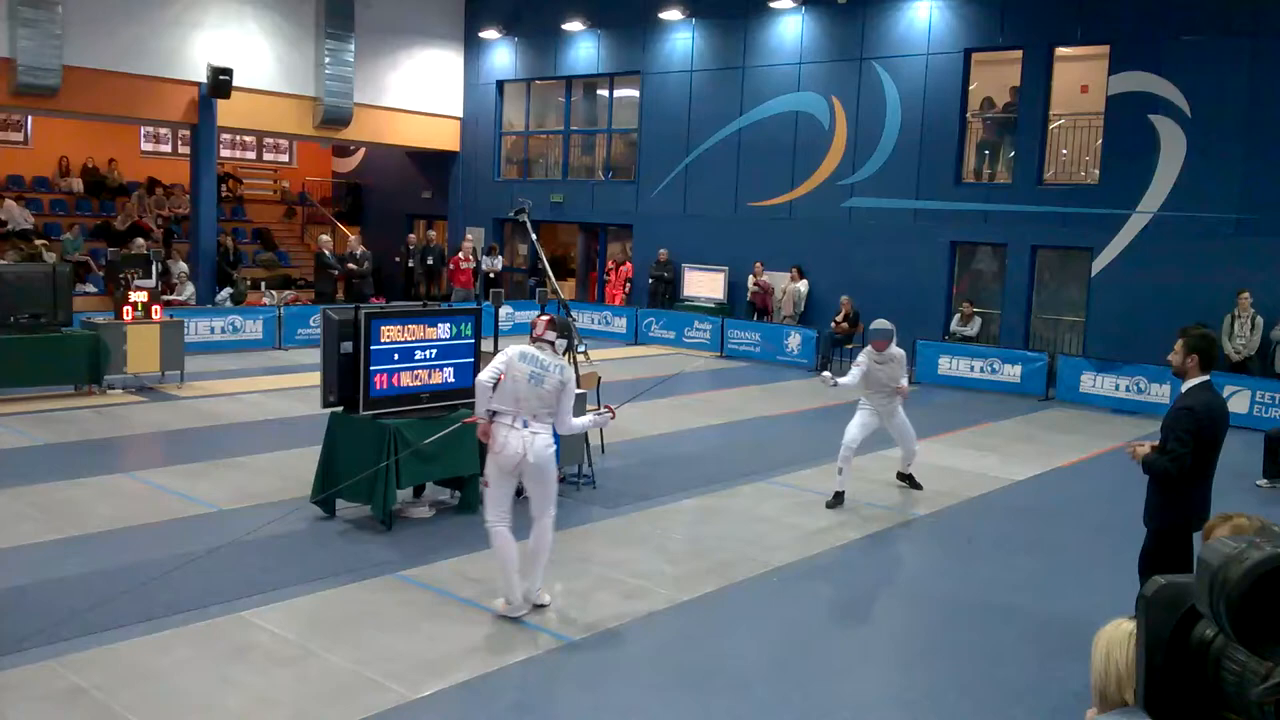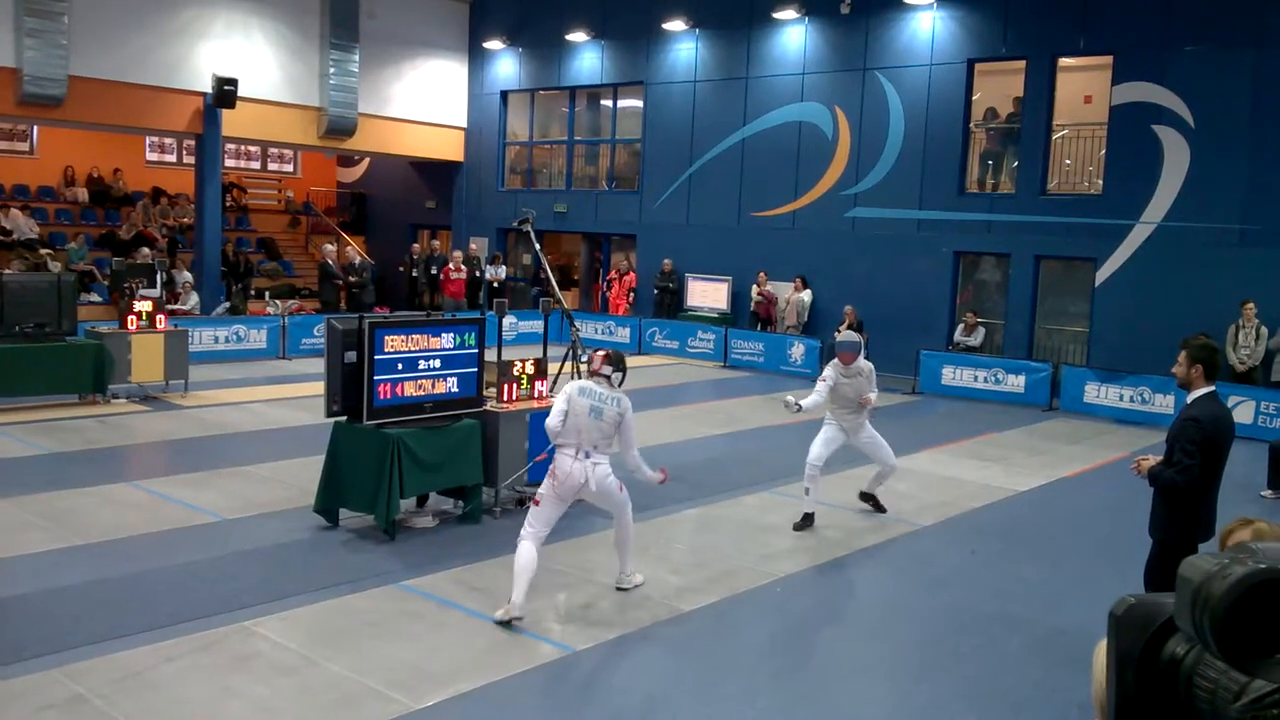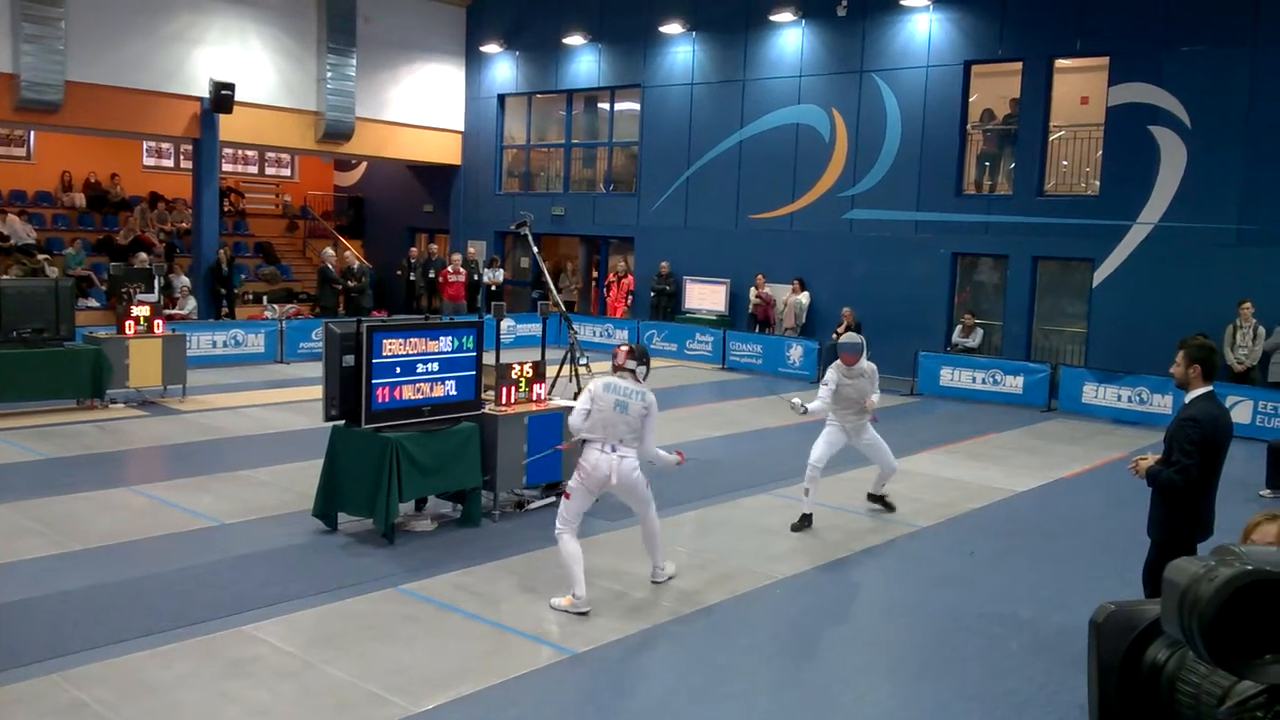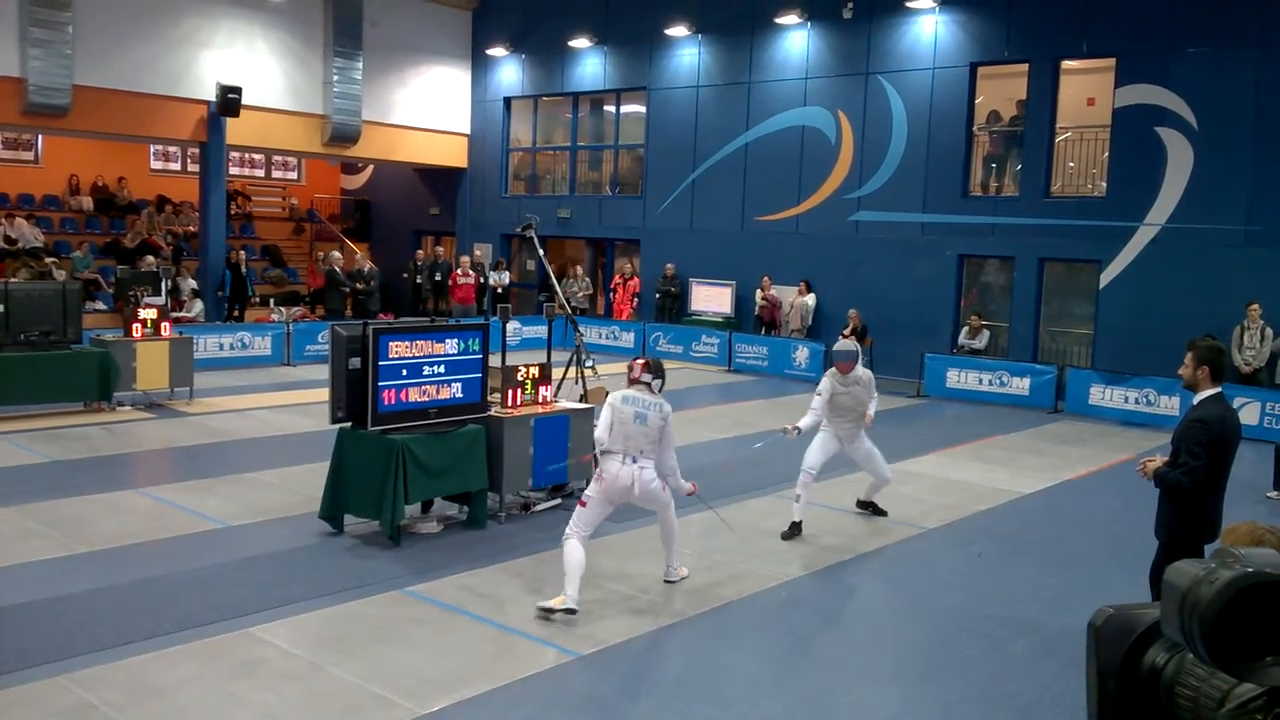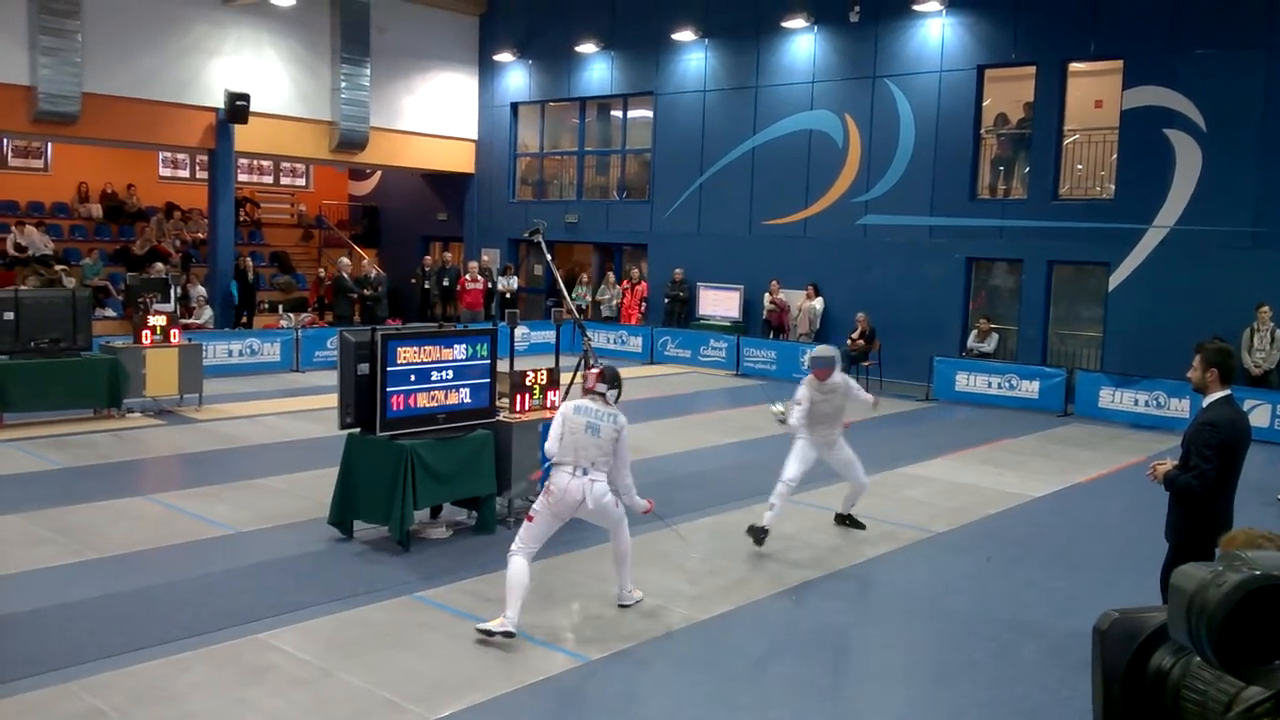
dt=1s
person 1, frame 1
left shoulder: (513, 353)
right shoulder: (565, 371)
left elbow: (483, 380)
right elbow: (564, 427)
left wrist: (482, 417)
right wrist: (597, 420)
left hip: (505, 441)
right hip: (540, 446)
left knee: (497, 522)
right knee: (544, 517)
left ankle: (515, 600)
right ankle: (533, 591)
person 1, frame 2
left shoulder: (572, 388)
right shoulder: (622, 403)
left elbow: (552, 425)
right elbow: (629, 454)
left wrist: (563, 445)
right wrist: (653, 476)
left hip: (564, 470)
right hip: (599, 474)
left knee: (529, 538)
right knee: (624, 512)
left ankle: (515, 605)
right ankle: (625, 576)
person 1, frame 3
left shoulder: (598, 386)
right shoulder: (647, 398)
left elbow: (574, 425)
right elbow: (646, 449)
right wrist: (671, 459)
left hip: (593, 463)
right hip: (626, 467)
left knee: (565, 531)
right knee: (647, 511)
left ankle: (579, 596)
right ankle: (659, 569)
person 1, frame 4
left shoulder: (615, 398)
right shoulder: (663, 408)
left elbow: (601, 439)
right elbow: (667, 457)
right wrist: (682, 486)
left hip: (611, 475)
right hip: (645, 477)
left knee: (574, 536)
right knee: (667, 510)
left ankle: (569, 598)
right ankle: (672, 569)
person 1, frame 5
left shoulder: (569, 408)
right shoulder: (619, 420)
left elbow: (551, 451)
right elbow: (621, 473)
right wrist: (638, 503)
left hip: (560, 488)
right hip: (596, 491)
left knee: (519, 553)
right knee: (620, 527)
left ankle: (509, 620)
right ankle: (626, 592)
person 2, frame 1
left shoulder: (1188, 407)
right shoulder: (1214, 399)
left elbow: (1173, 469)
left wrist: (1146, 458)
right wrist: (1159, 449)
left hip: (1173, 507)
right hip: (1189, 504)
left knee: (1154, 575)
right knee: (1176, 574)
person 2, frame 2
left shoulder: (1194, 418)
right shoulder: (1219, 410)
left elbow: (1180, 481)
left wrist: (1152, 471)
right wrist: (1164, 462)
left hip: (1179, 521)
right hip: (1195, 516)
left knee: (1160, 586)
right knee: (1177, 584)
person 2, frame 3
left shoulder: (1192, 417)
right shoulder: (1217, 410)
left elbow: (1179, 480)
left wrist: (1150, 471)
right wrist: (1161, 460)
left hip: (1177, 520)
right hip: (1193, 516)
left knee: (1157, 585)
person 2, frame 4
left shoulder: (1200, 419)
right shoulder: (1225, 411)
left elbow: (1187, 481)
left wrist: (1158, 472)
right wrist: (1169, 462)
left hip: (1185, 521)
right hip: (1200, 517)
left knee: (1164, 585)
person 2, frame 5
left shoulder: (1210, 422)
right shoulder: (1235, 414)
left elbow: (1197, 485)
left wrist: (1168, 476)
right wrist: (1179, 467)
left hip: (1195, 526)
right hip: (1211, 522)
person 3, frame 1
left shoulder: (899, 355)
right shoulder: (865, 357)
right elbow: (852, 378)
left wrist: (904, 387)
right wrist: (834, 381)
left hip: (893, 409)
right hip: (869, 408)
left knee: (910, 449)
right knee: (848, 443)
left ankle: (904, 473)
right ankle: (839, 493)
person 3, frame 2
left shoulder: (868, 368)
right shoulder: (832, 370)
left elbow: (873, 392)
right elbow: (818, 397)
left wrist: (871, 400)
right wrist: (798, 405)
left hip: (861, 426)
right hip: (835, 425)
left knee: (890, 465)
right knee: (813, 462)
left ankle: (868, 494)
right ankle: (808, 515)
person 3, frame 3
left shoulder: (871, 369)
right shoulder: (834, 372)
right elbow: (822, 402)
left wrist: (872, 402)
right wrist: (804, 408)
left hip: (862, 428)
right hip: (837, 426)
left knee: (891, 467)
right knee: (814, 463)
left ankle: (876, 494)
right ankle: (807, 515)
person 3, frame 4
left shoulder: (866, 376)
right shoulder: (829, 380)
left elbow: (872, 397)
right elbow: (815, 413)
left wrist: (870, 413)
right wrist: (797, 428)
left hip: (856, 435)
right hip: (830, 433)
left knee: (884, 477)
right knee: (809, 469)
left ankle: (865, 501)
right ankle: (796, 523)
person 3, frame 5
left shoulder: (843, 382)
right shoulder: (806, 388)
left elbow: (861, 395)
right elbow: (797, 423)
left wrist: (872, 400)
right wrist: (784, 419)
left hip: (833, 442)
right hip: (807, 441)
left knee: (861, 483)
right knee: (788, 479)
left ankle: (843, 514)
right ankle: (763, 529)
